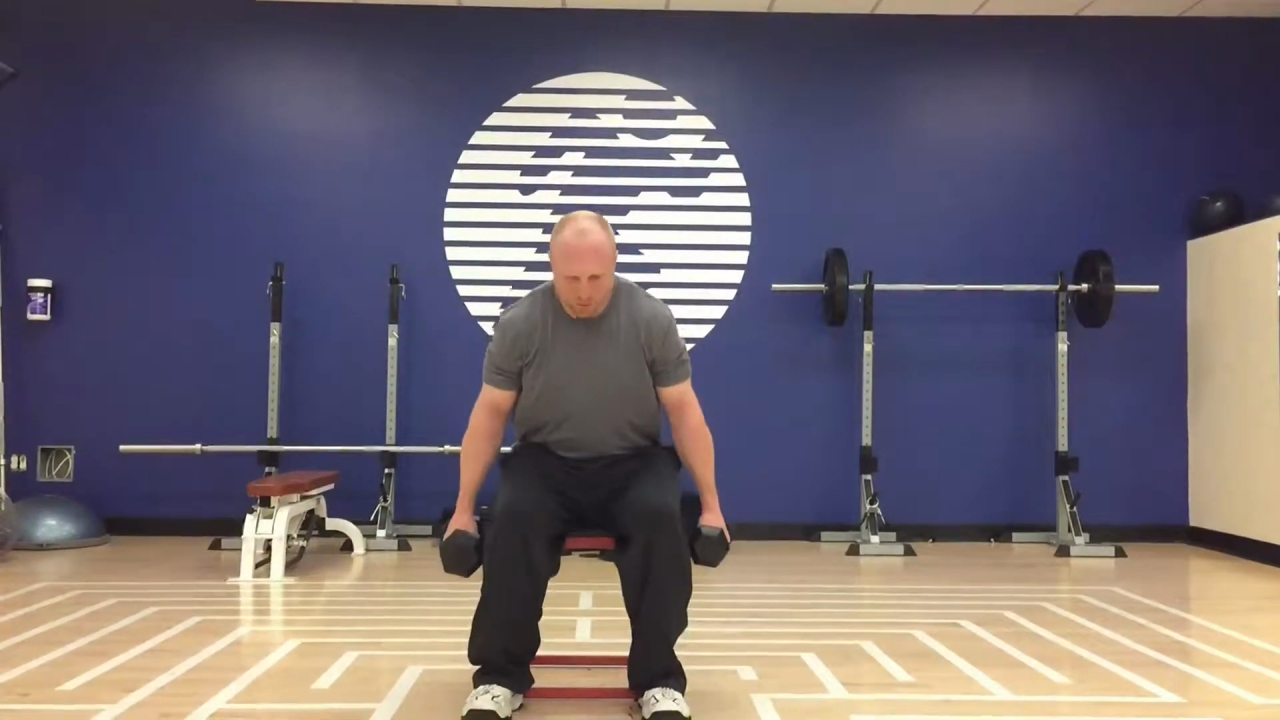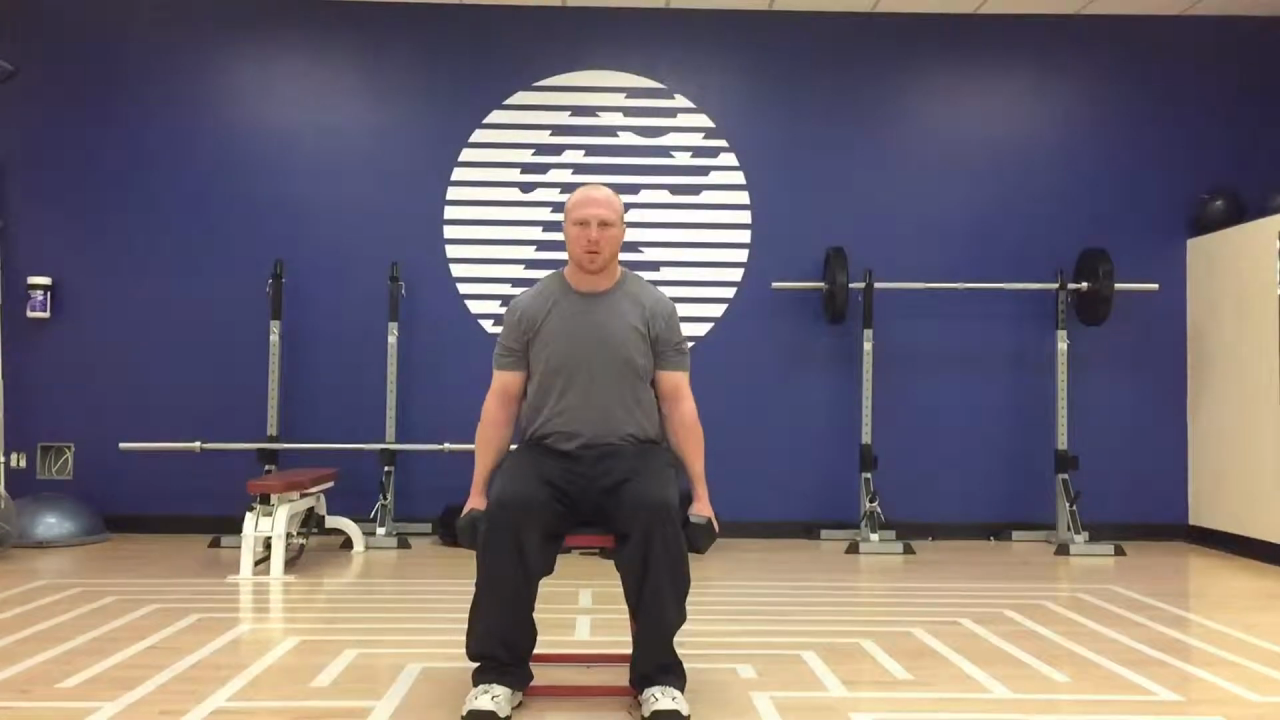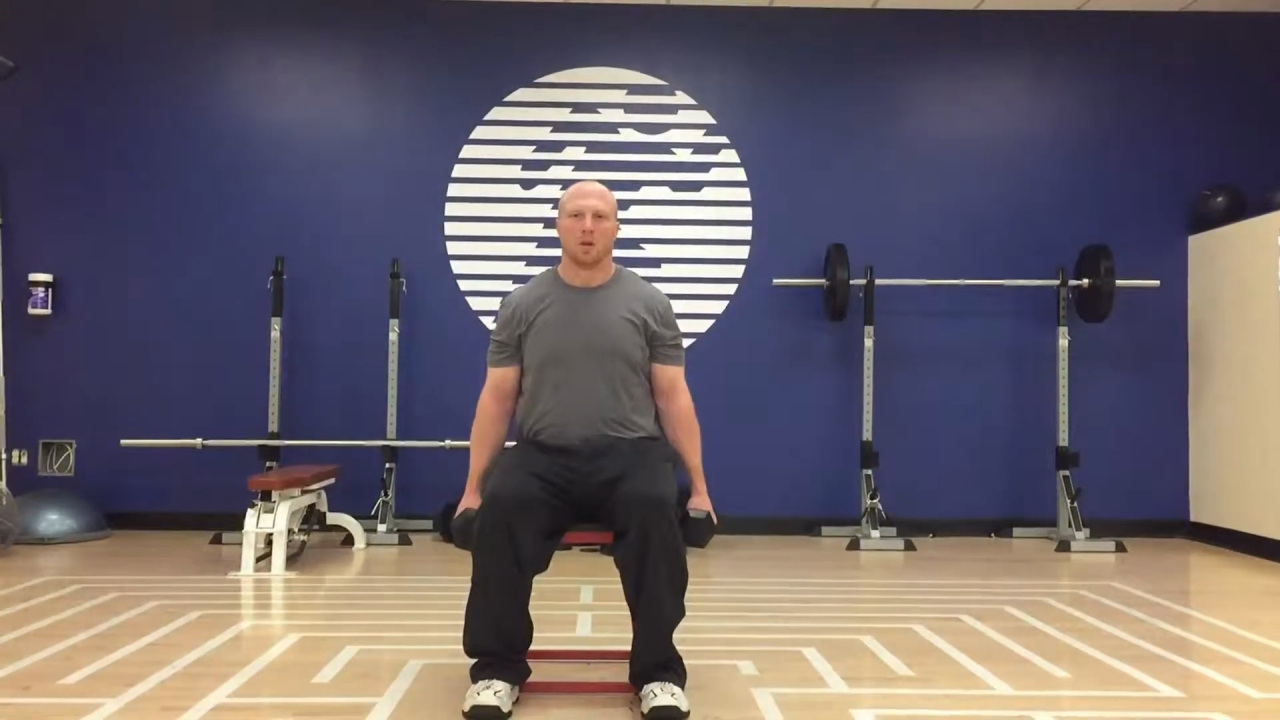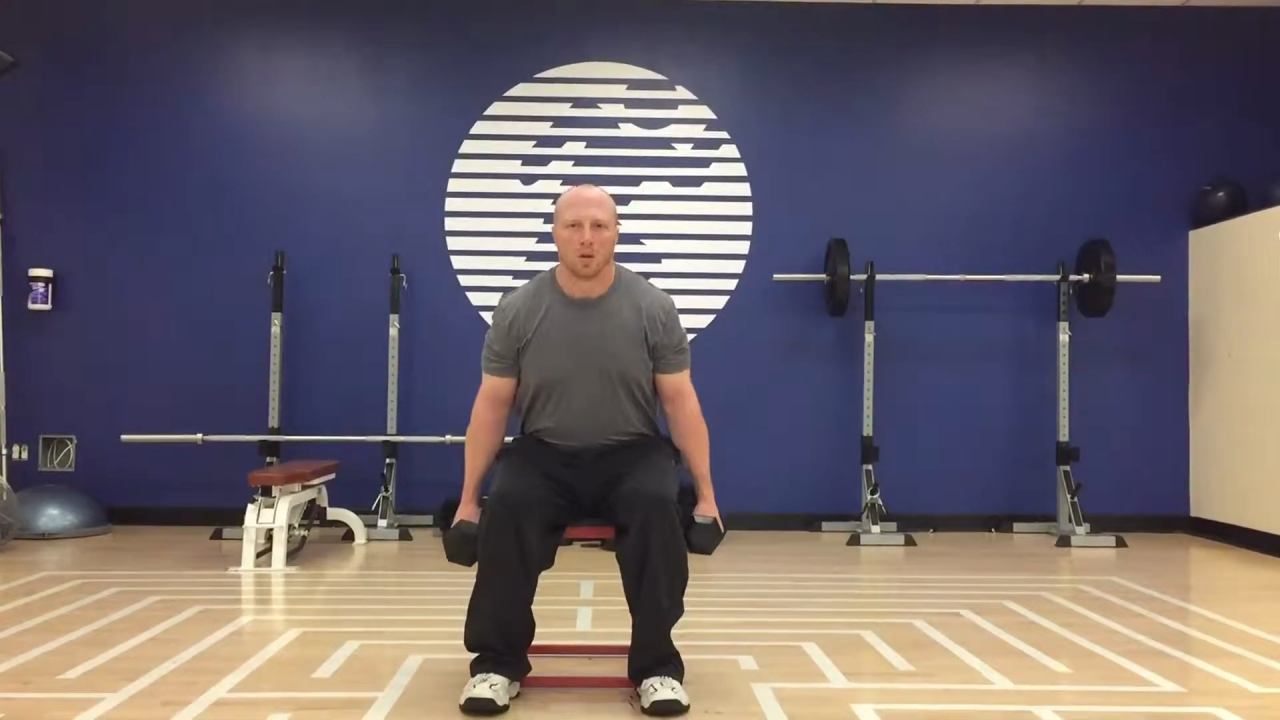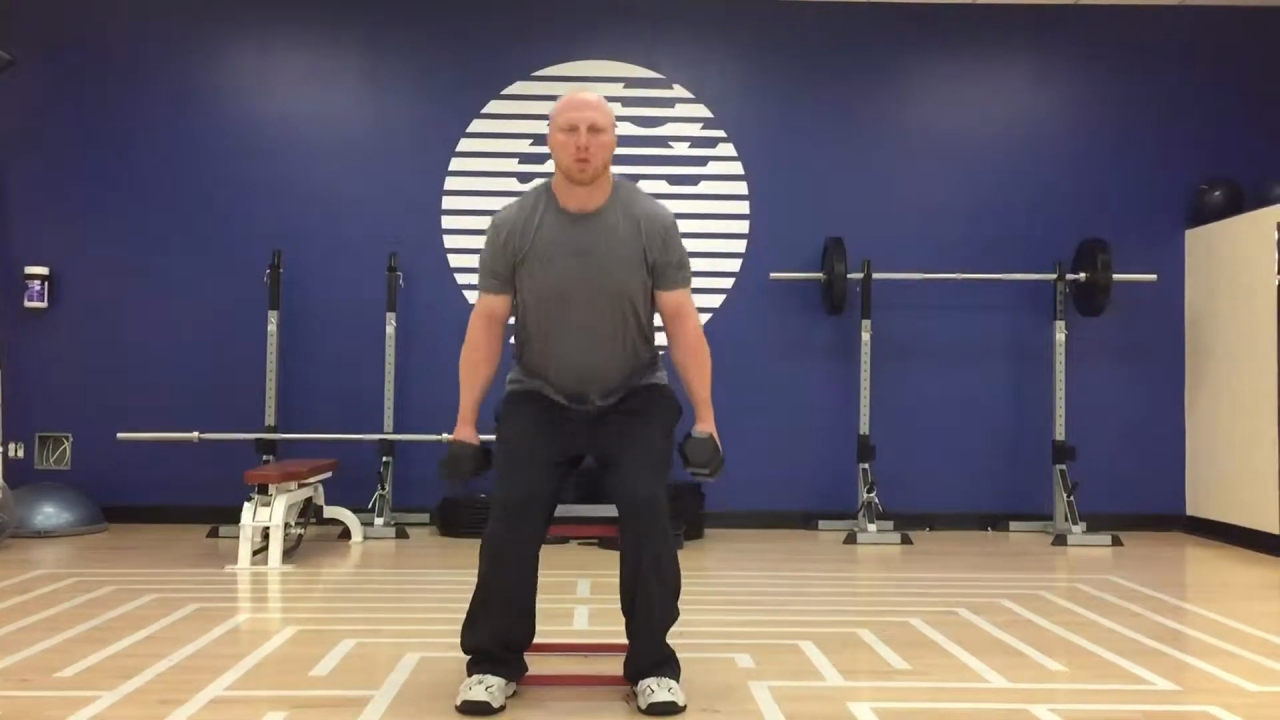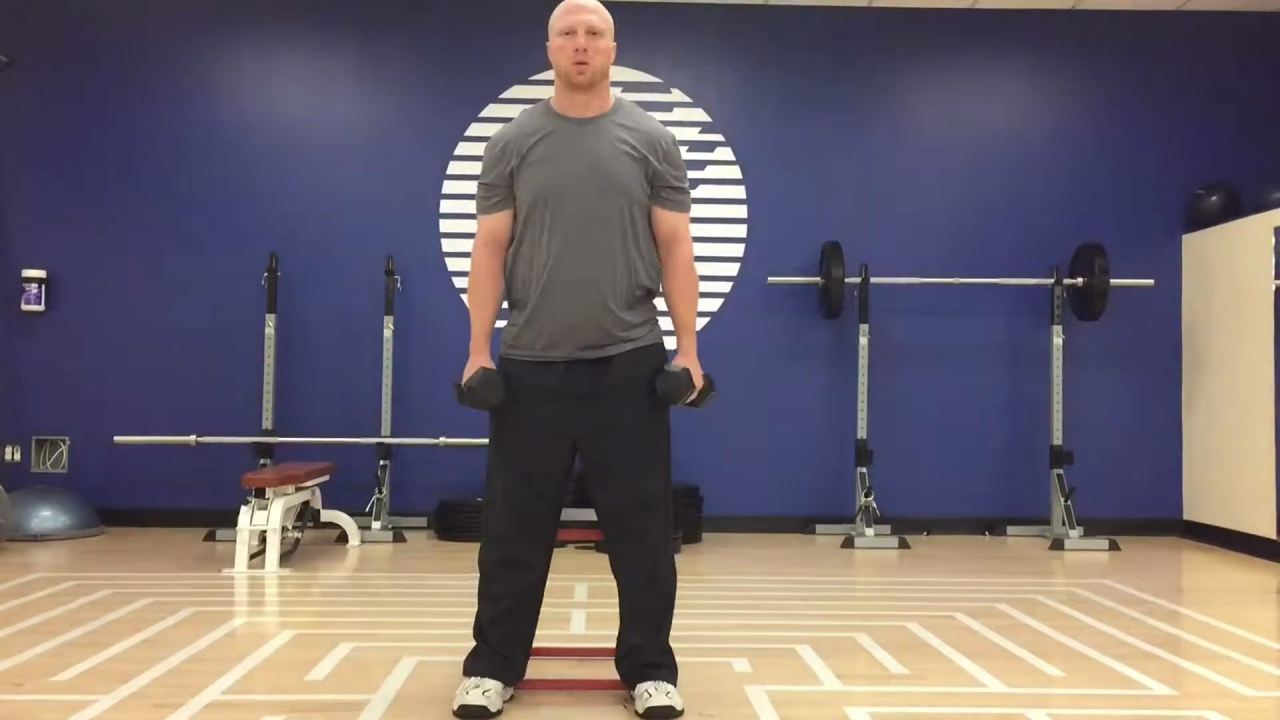
dt=0.4s
person 1, frame 1
left shoulder: (652, 320)
right shoulder: (519, 325)
left elbow: (685, 413)
right elbow: (489, 414)
left wrist: (711, 503)
right wrist: (463, 508)
left hip: (632, 463)
right hip: (546, 463)
left knee: (660, 520)
right knee: (512, 522)
right ankle: (499, 677)
person 1, frame 2
left shoulder: (655, 308)
right shoulder: (528, 309)
left elbow: (678, 403)
right elbow: (502, 400)
left wrist: (700, 492)
right wrist: (478, 488)
left hip: (632, 458)
right hip: (547, 459)
left knee: (658, 514)
right knee: (506, 511)
left ankle: (659, 676)
right ankle: (499, 674)
person 1, frame 3
left shoulder: (649, 304)
right shoulder: (521, 306)
left elbow: (674, 397)
right elbow: (497, 398)
left wrist: (698, 486)
right wrist: (473, 487)
left hip: (630, 453)
right hip: (543, 456)
left knee: (655, 508)
right knee: (502, 507)
left ankle: (657, 670)
right ankle: (497, 667)
person 1, frame 4
left shoulder: (653, 309)
right shoulder: (518, 311)
left elbow: (681, 403)
right elbow: (491, 407)
left wrist: (706, 494)
right wrist: (468, 498)
left hip: (631, 454)
right hip: (544, 455)
left knee: (656, 508)
right knee: (508, 510)
left ankle: (656, 665)
right ankle: (497, 663)
person 1, frame 5
left shoulder: (652, 222)
right shoulder: (514, 224)
left elbow: (682, 322)
right elbow: (488, 324)
left wrist: (704, 415)
right wrist: (466, 418)
left hip: (635, 401)
right hip: (539, 399)
left knee: (647, 511)
right knee: (514, 513)
left ankle: (651, 663)
right ankle: (494, 662)
person 1, frame 6
left shoulder: (651, 140)
right shoulder: (511, 143)
left elbow: (675, 248)
right elbow: (490, 251)
left wrist: (686, 345)
right wrist: (478, 347)
left hip: (629, 363)
right hip: (529, 365)
left knee: (639, 519)
right knee: (517, 520)
